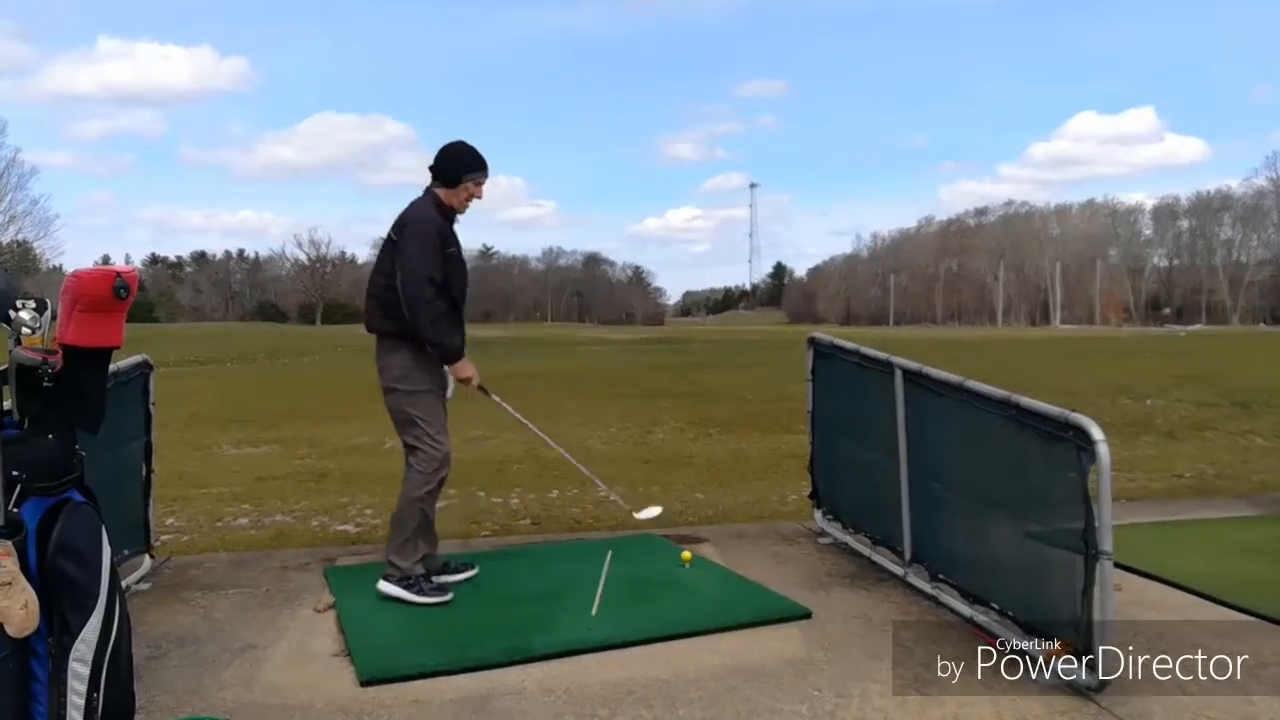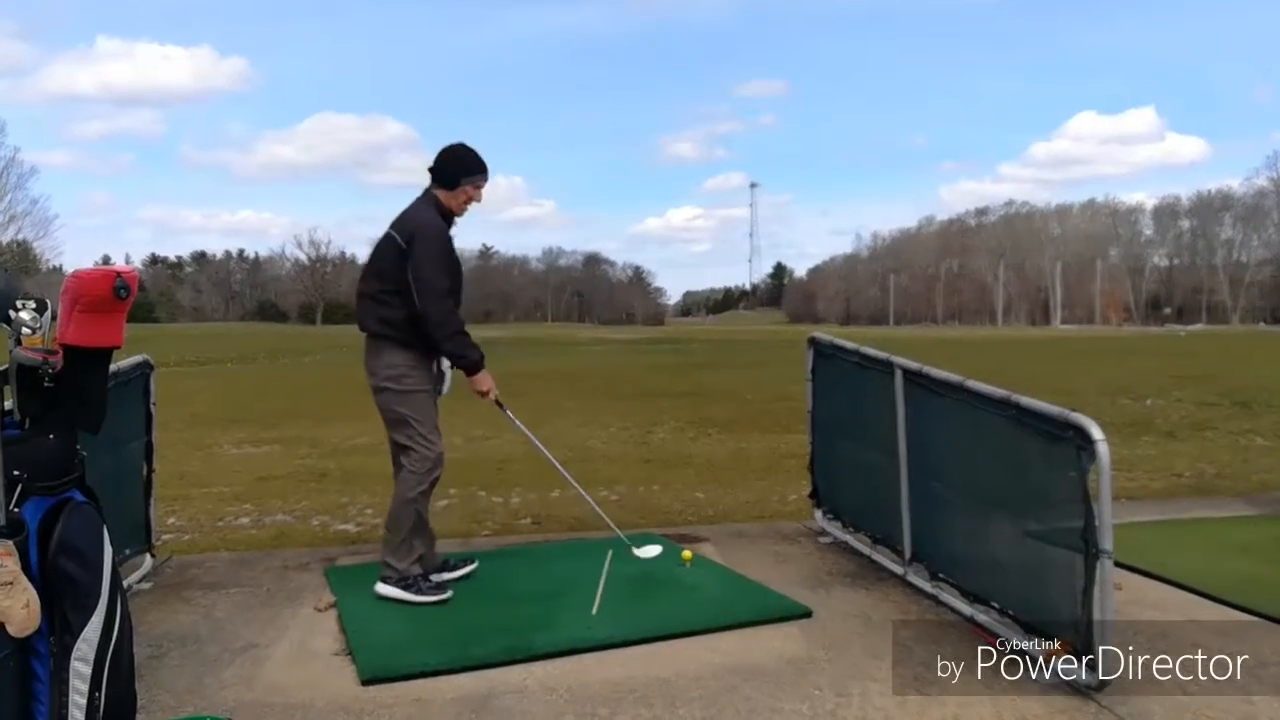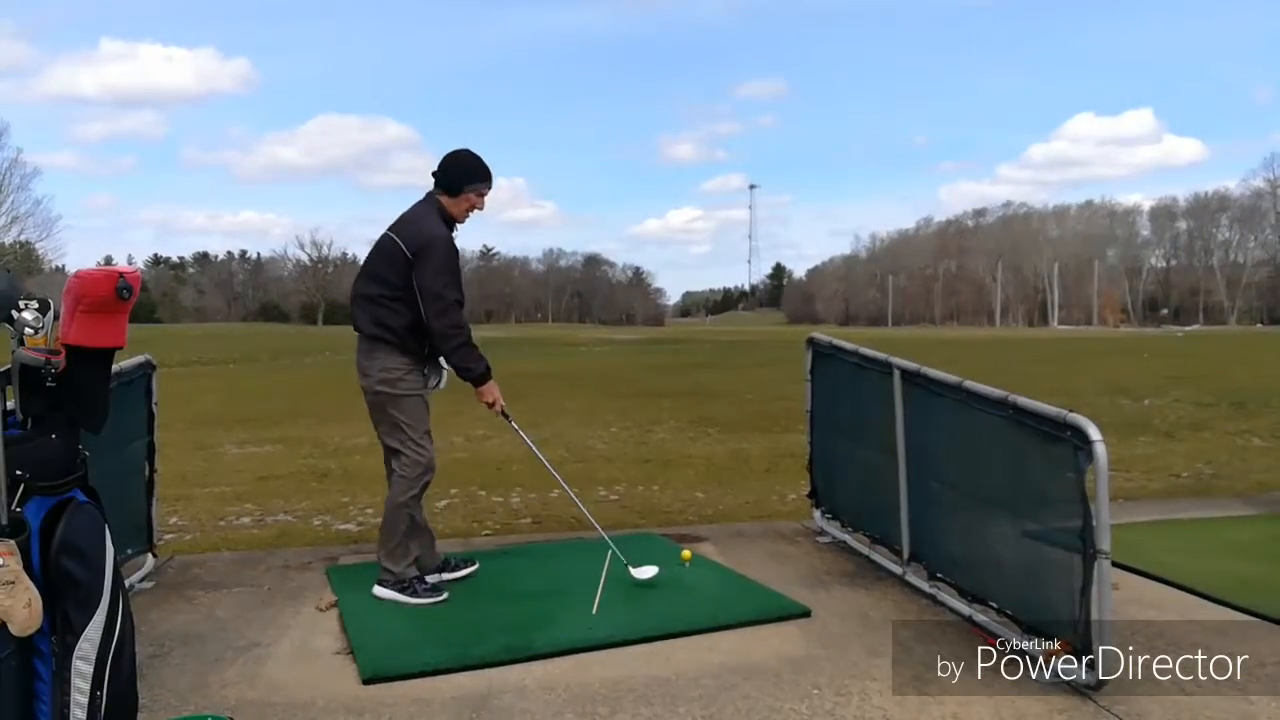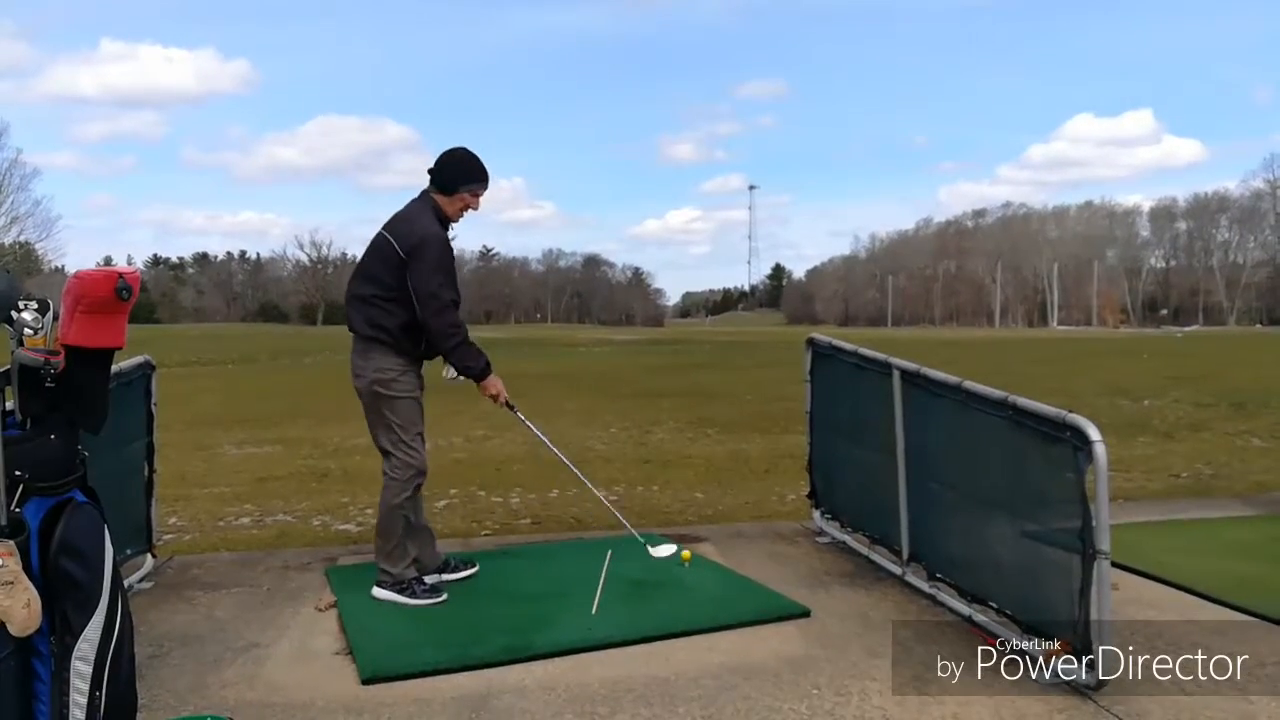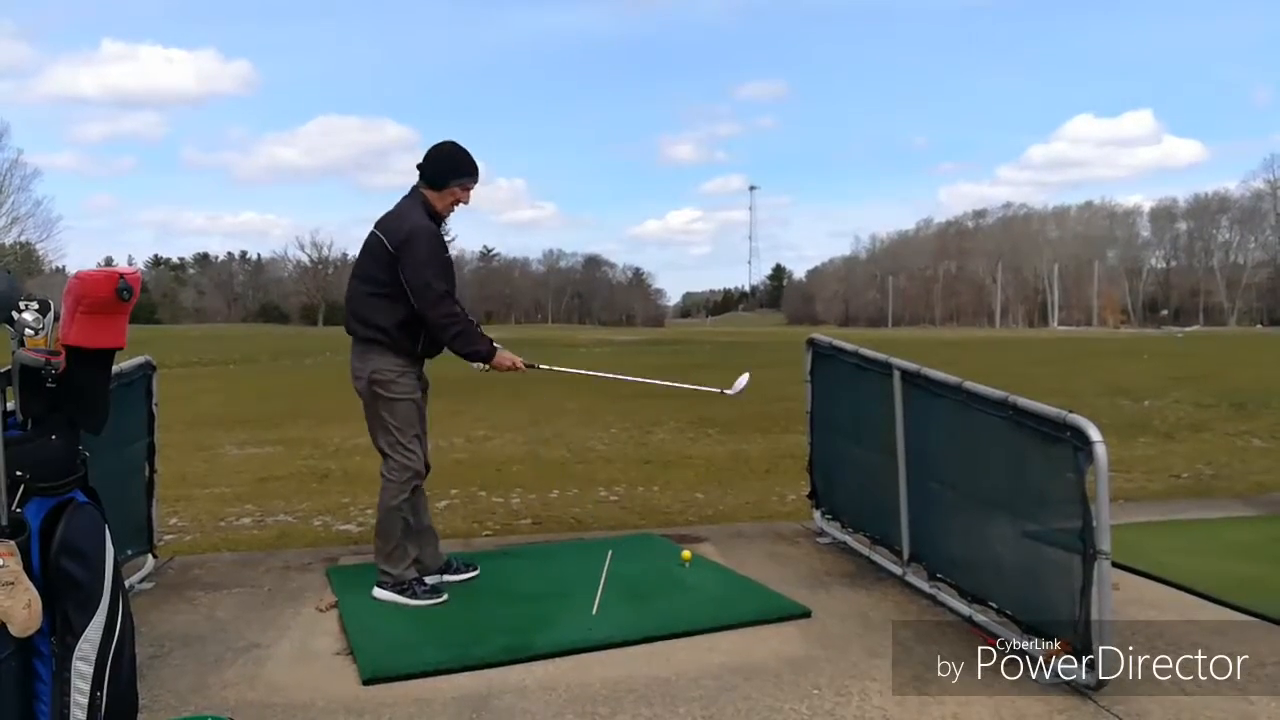
dt=0.2s
person 1, frame 1
left shoulder: (438, 224)
right shoulder: (424, 222)
right elbow: (416, 296)
left wrist: (454, 355)
right wrist: (455, 356)
left hip: (421, 357)
right hip: (409, 358)
left knee: (424, 458)
right knee: (431, 456)
left ankle: (421, 560)
right ankle: (401, 571)
person 1, frame 2
left shoulder: (425, 222)
right shoulder: (428, 228)
right elbow: (436, 307)
left wrist: (444, 359)
right wrist: (474, 365)
left hip: (408, 354)
right hip: (398, 357)
left knee: (416, 459)
right knee: (423, 457)
left ankle: (421, 559)
right ankle: (398, 571)
person 1, frame 3
left shoulder: (421, 222)
right shoulder: (433, 238)
right elbow: (444, 316)
left wrist: (433, 357)
right wrist: (480, 377)
left hip: (394, 354)
right hip: (390, 361)
left knee: (408, 461)
right knee: (415, 462)
left ankle: (423, 560)
right ankle: (395, 574)
person 1, frame 4
left shoulder: (414, 221)
right shoulder: (427, 237)
right elbow: (440, 314)
left wrist: (468, 364)
right wrist: (481, 372)
left hip: (389, 354)
right hip: (386, 361)
left knee: (407, 463)
right knee: (407, 464)
left ankle: (423, 560)
right ankle: (393, 576)
person 1, frame 5
left shoulder: (410, 219)
right shoulder: (417, 231)
left elbow: (431, 303)
right elbow: (437, 308)
left wrist: (476, 342)
right wrist: (488, 352)
left hip: (397, 357)
right hip: (386, 362)
left knee: (413, 464)
right knee: (403, 466)
left ankle: (426, 561)
right ankle: (394, 577)
